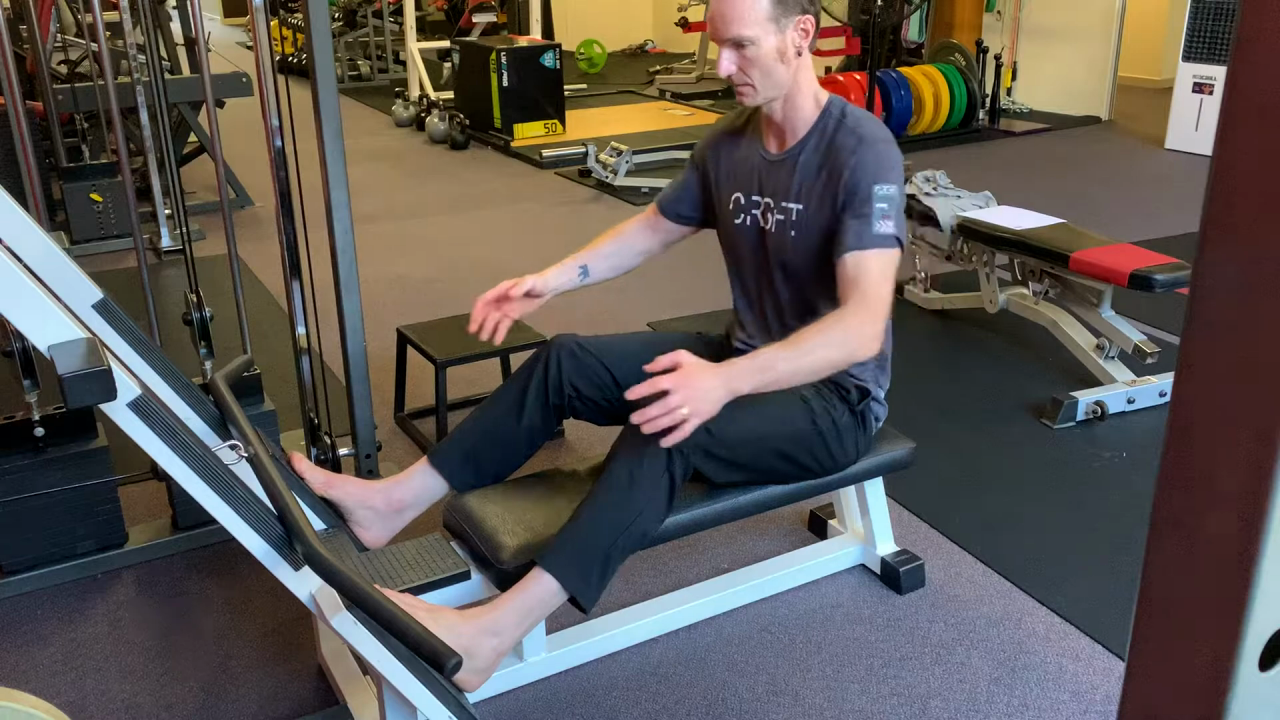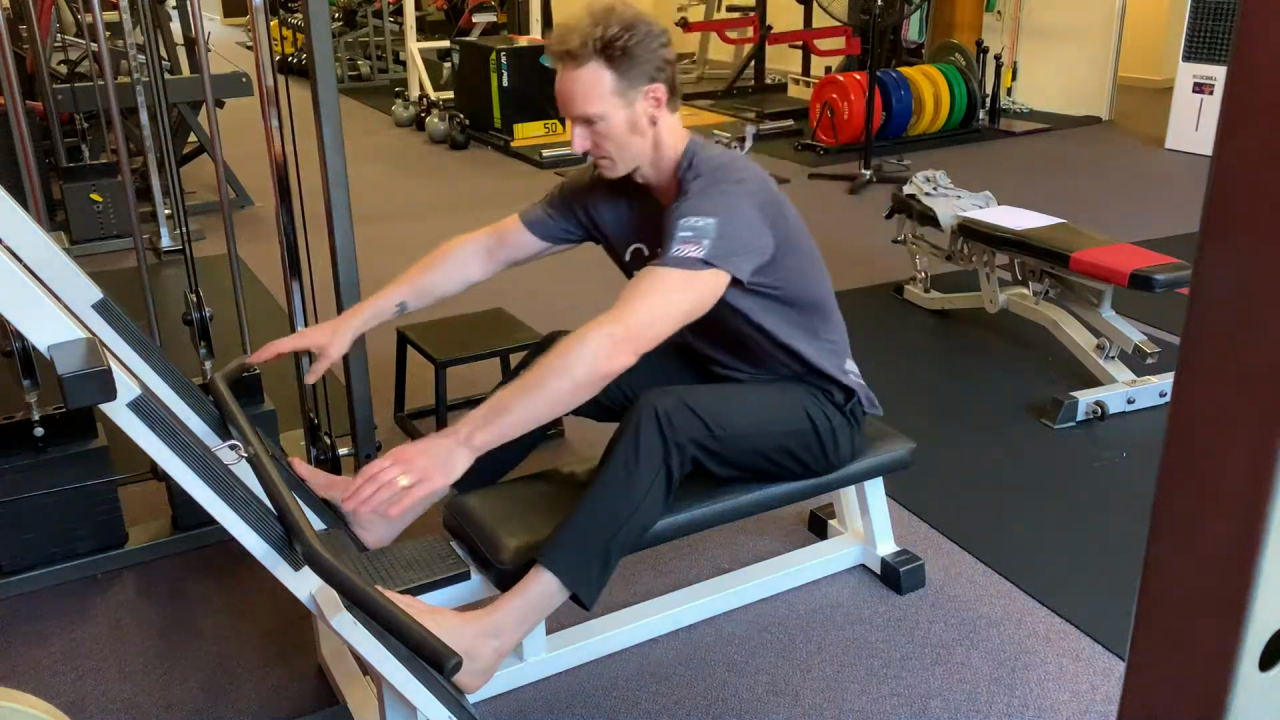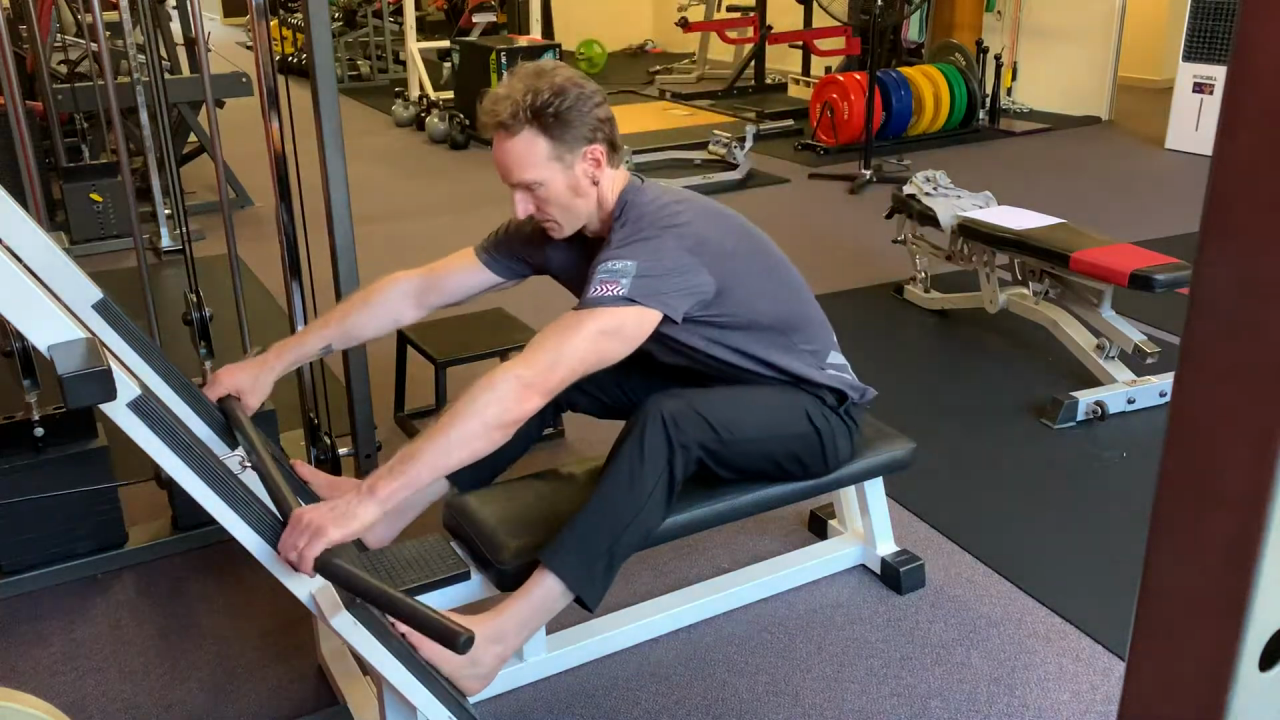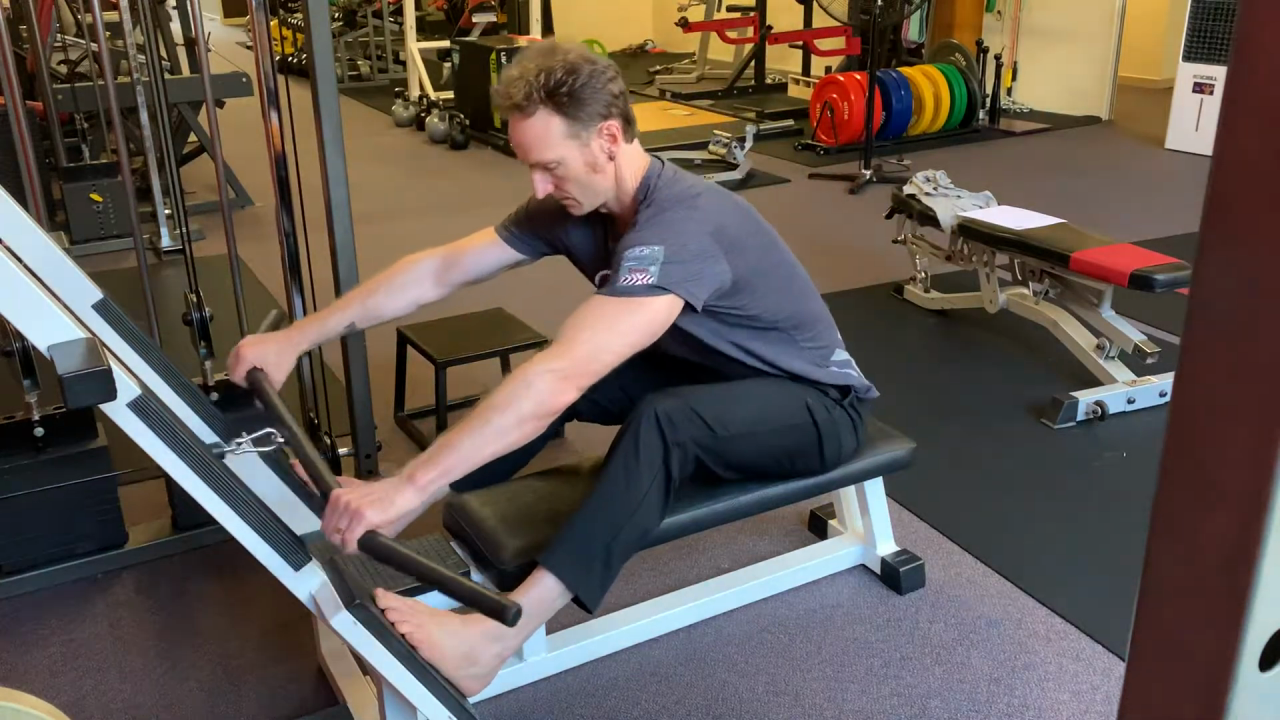
dt=0.5s
person 1, frame 1
left shoulder: (859, 152)
right shoulder: (732, 144)
left elbow: (862, 327)
right elbow: (651, 230)
left wrist: (726, 380)
right wrist: (548, 279)
left hip: (833, 400)
right hip: (748, 359)
left knee: (664, 430)
right knee: (566, 362)
left ankle: (497, 627)
right ankle: (394, 500)
person 1, frame 2
left shoulder: (722, 196)
right shoulder: (608, 185)
left elbow: (618, 343)
right elbow: (486, 248)
left wrist: (459, 445)
right wrist: (352, 322)
left hip: (812, 406)
right hip: (719, 370)
left knee: (664, 417)
right knee: (557, 361)
left ankle: (493, 632)
right ankle: (384, 509)
person 1, frame 3
left shoulder: (658, 240)
right shoulder: (554, 223)
left elbow: (521, 392)
right elbow: (416, 291)
left wrist: (368, 499)
right wrist: (271, 363)
left hip: (810, 405)
right hip: (716, 370)
left knee: (670, 422)
right knee: (548, 370)
left ankle: (494, 638)
right ankle: (393, 515)
person 1, frame 4
left shoulder: (679, 224)
right shoulder: (576, 201)
left elbow: (560, 379)
right elbow: (440, 270)
left wrist: (407, 486)
right wrist: (296, 339)
left hip: (814, 404)
right hip: (719, 370)
left knee: (665, 419)
right knee: (553, 379)
left ankle: (492, 635)
right ankle: (383, 518)
